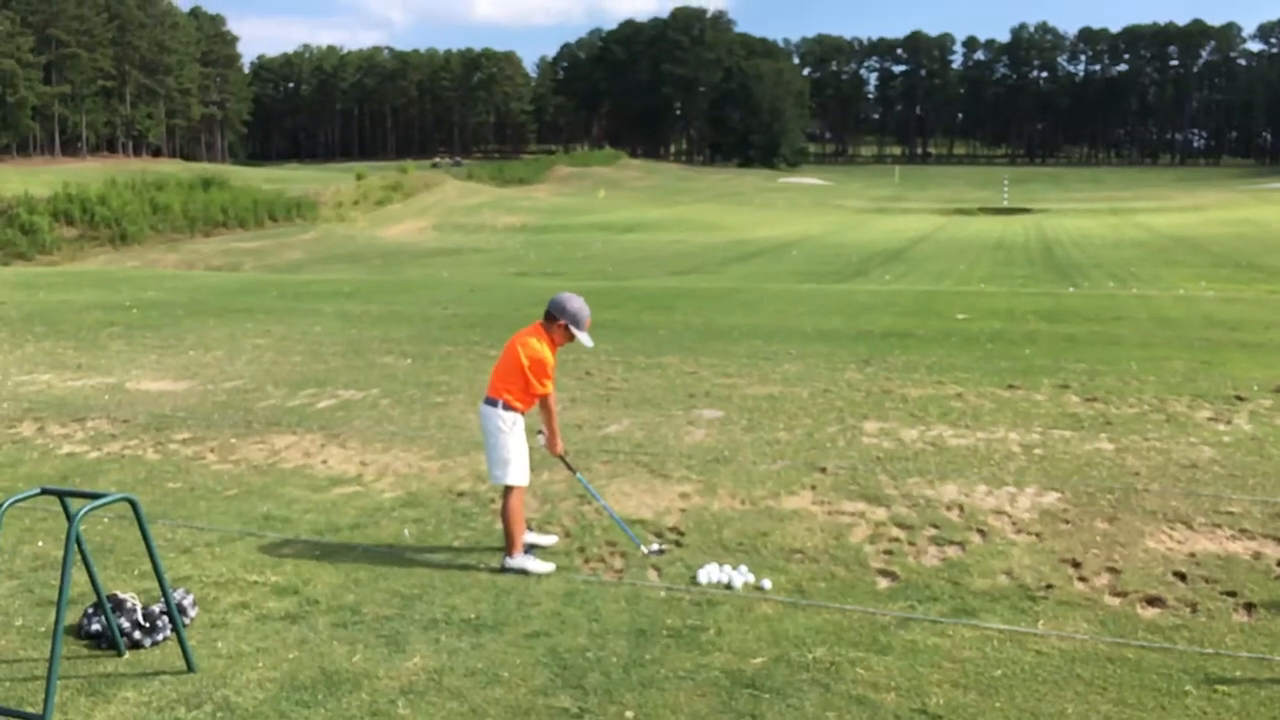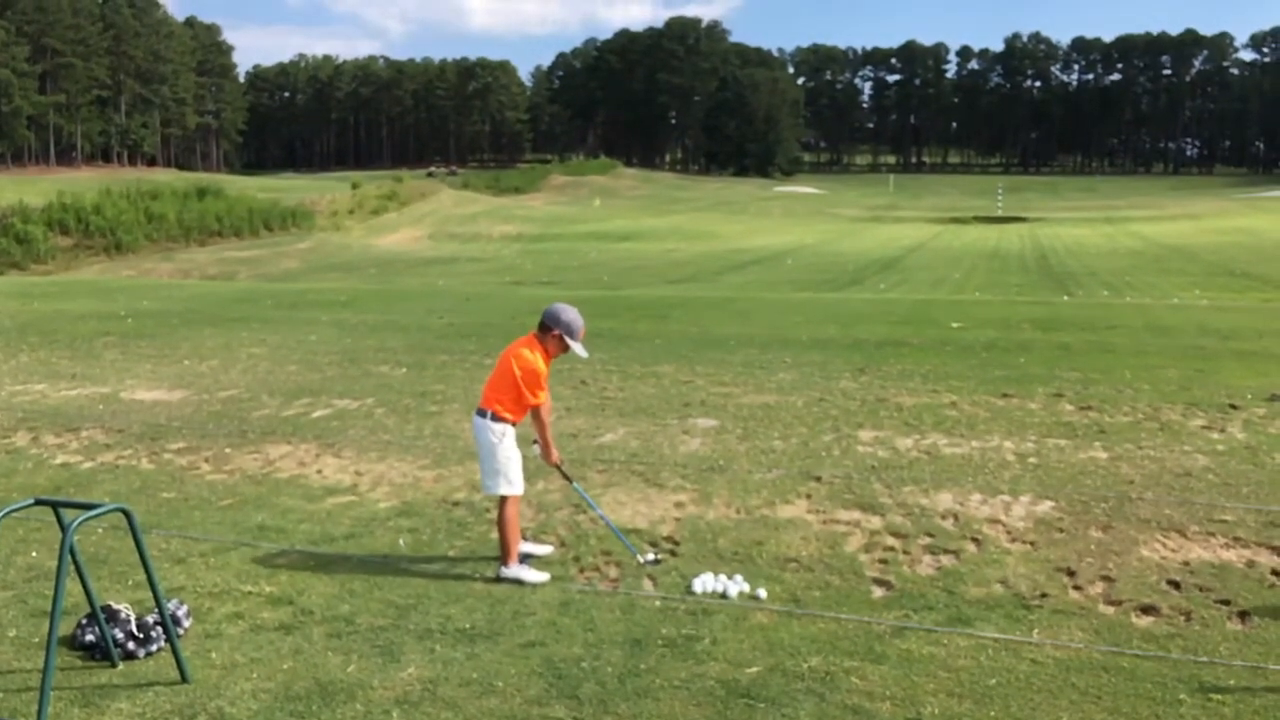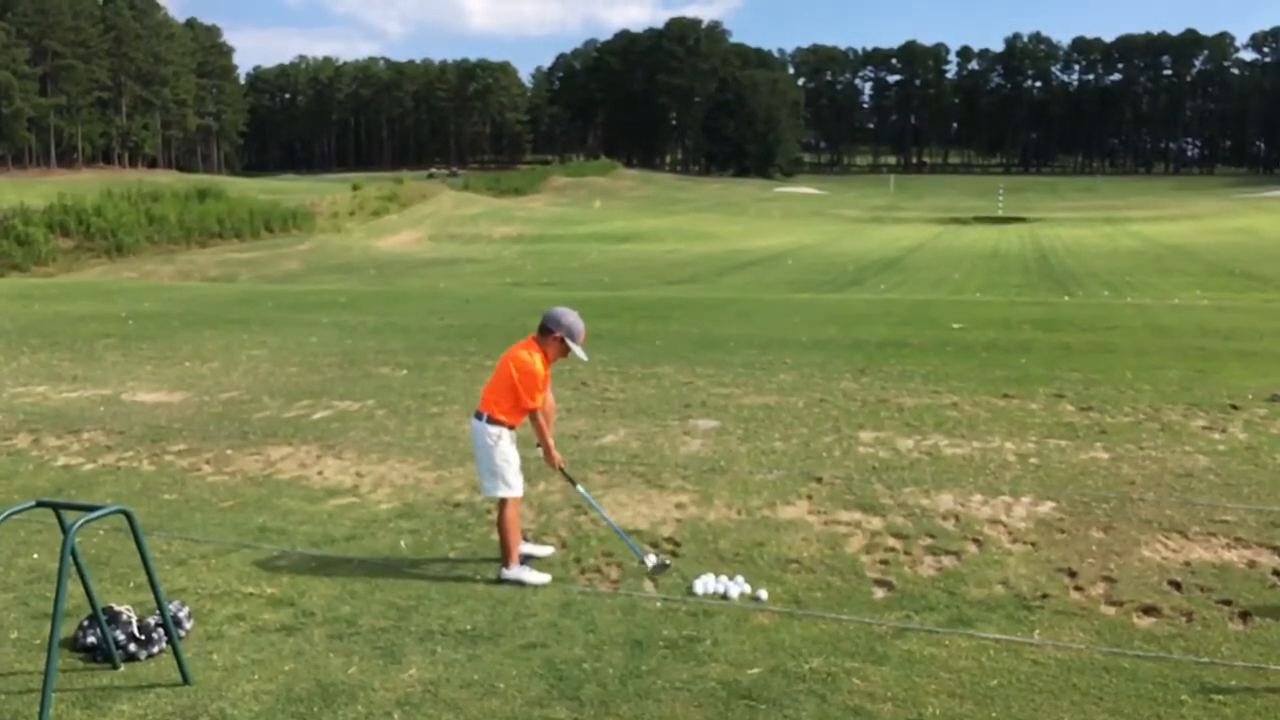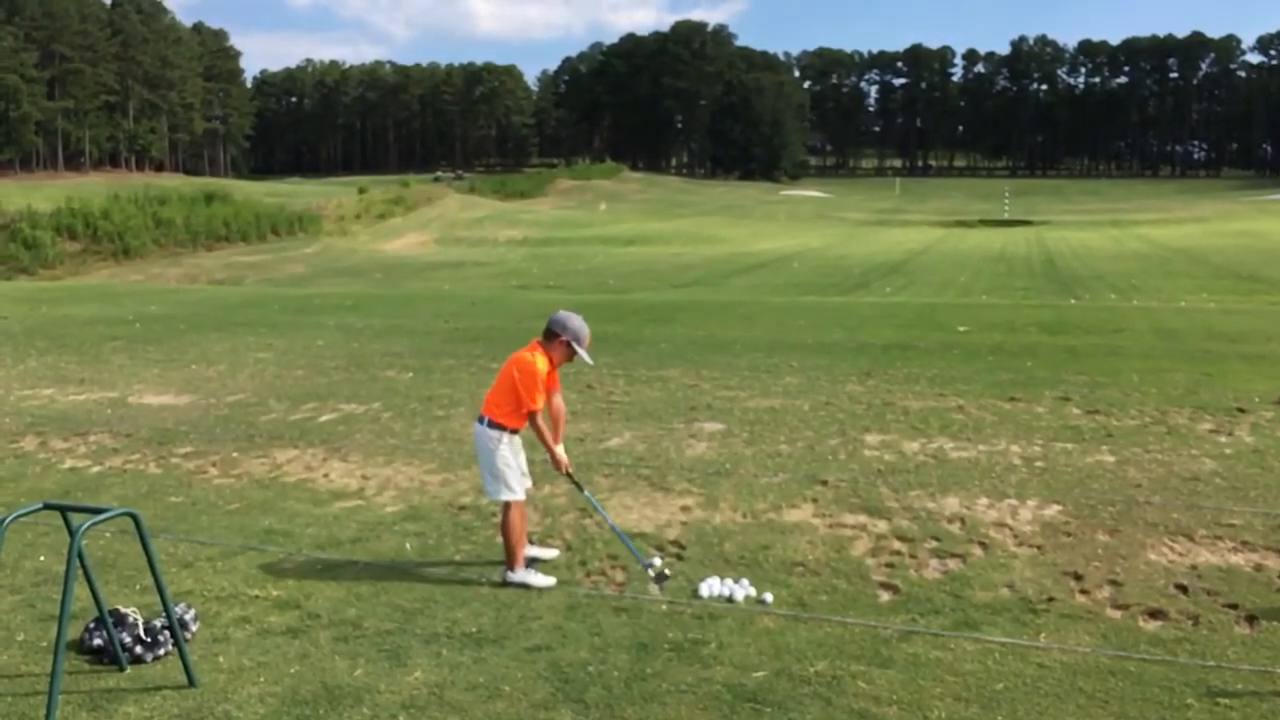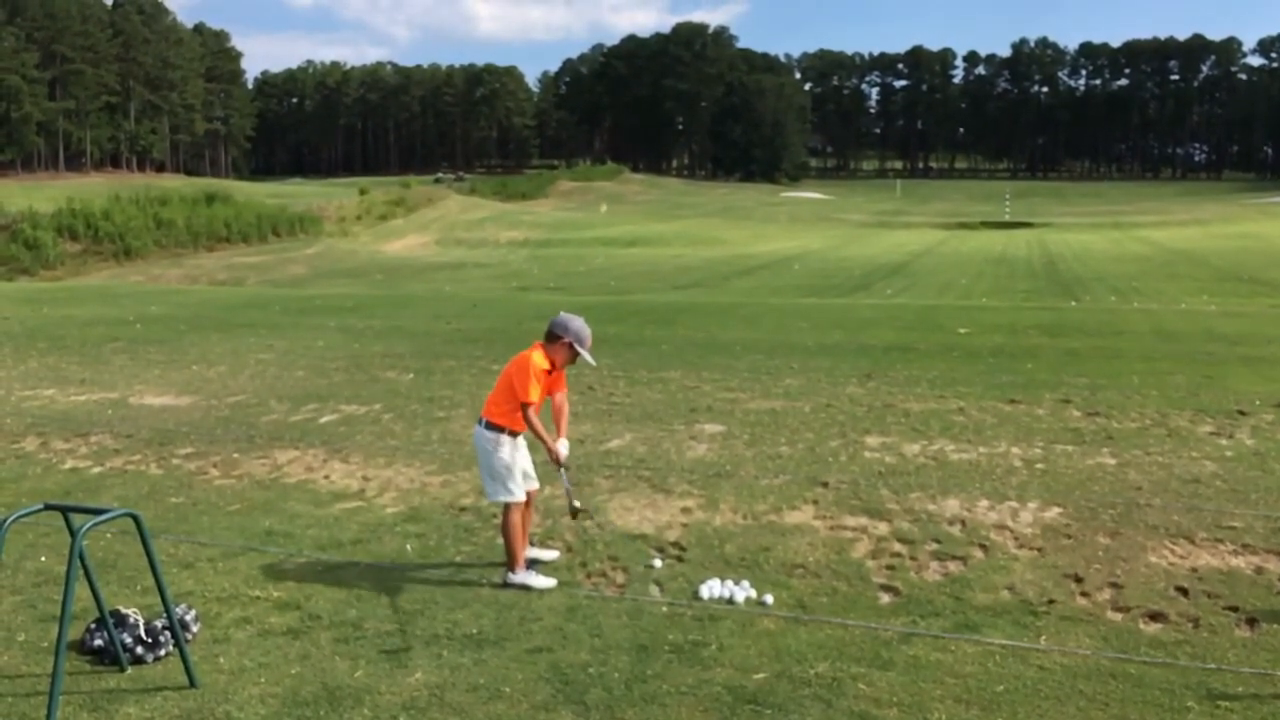
dt=1s
person 1, frame 1
left shoulder: (535, 336)
right shoulder: (538, 350)
left elbow: (543, 394)
right elbow: (546, 400)
left wrist: (549, 432)
right wrist: (554, 437)
left hip: (504, 411)
right hip: (504, 414)
left knee: (518, 479)
right knee: (515, 484)
left ankle: (520, 533)
right ankle: (515, 555)
person 1, frame 2
left shoulder: (533, 348)
right shoulder: (531, 360)
left elbow: (544, 399)
right elbow: (538, 411)
left wrist: (545, 442)
right wrist: (548, 447)
left hip: (498, 422)
right hip: (496, 425)
left knee: (513, 489)
right knee: (509, 494)
left ankle: (515, 543)
right ankle: (510, 564)
person 1, frame 3
left shoulder: (537, 352)
right shoulder: (529, 362)
left elbow: (547, 398)
right elbow: (535, 414)
left wrist: (549, 442)
right wrist: (549, 450)
left hip: (500, 425)
right hip: (493, 428)
left knee: (514, 489)
right knee: (509, 495)
left ankle: (516, 543)
right ankle: (511, 566)
person 1, frame 4
left shoulder: (546, 359)
right shoulder: (533, 365)
left elbow: (556, 401)
right elbow: (535, 419)
left wrist: (559, 445)
right wrist: (553, 454)
left hip: (506, 431)
right hip: (496, 433)
left knee: (521, 491)
right knee: (513, 499)
left ankle: (522, 546)
right ankle: (516, 569)
person 1, frame 5
left shoulder: (553, 363)
right shoulder: (532, 362)
left elbow: (560, 400)
right elbow: (528, 413)
left wrist: (562, 440)
right wrist: (549, 445)
left hip: (512, 434)
right hip: (495, 435)
left knee: (529, 492)
right knee: (514, 500)
left ankle: (523, 548)
right ankle: (516, 571)
